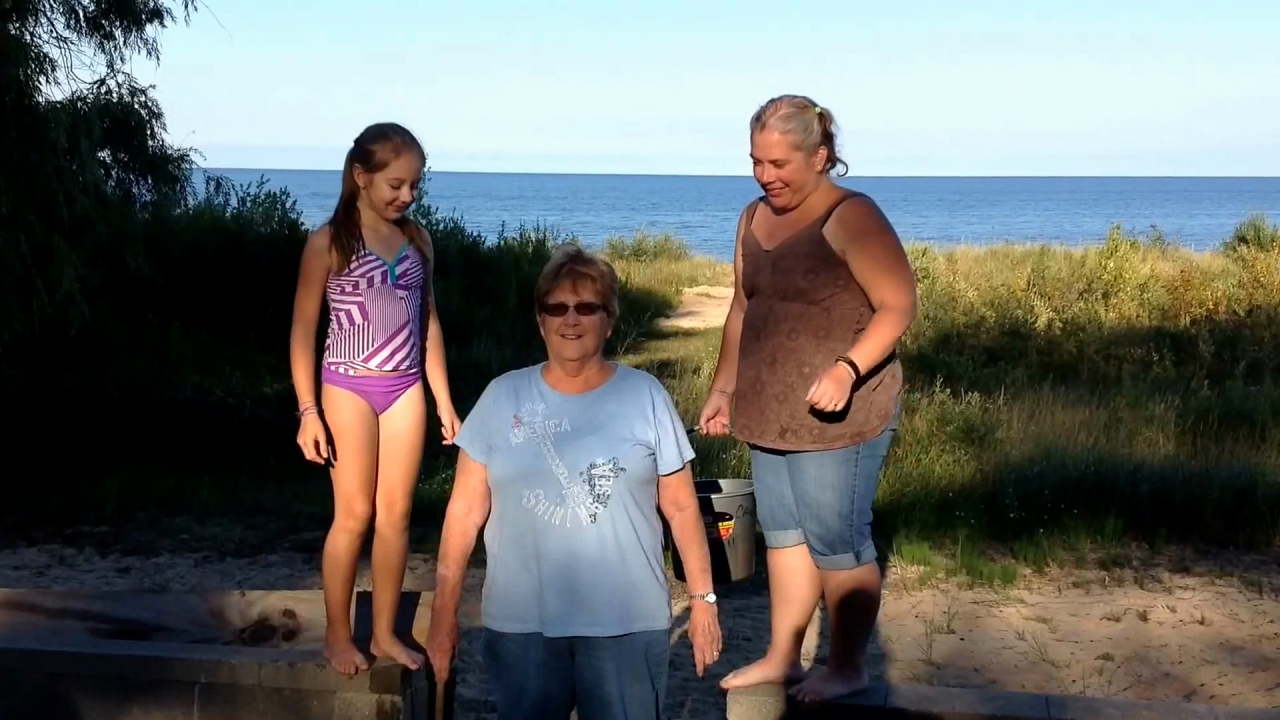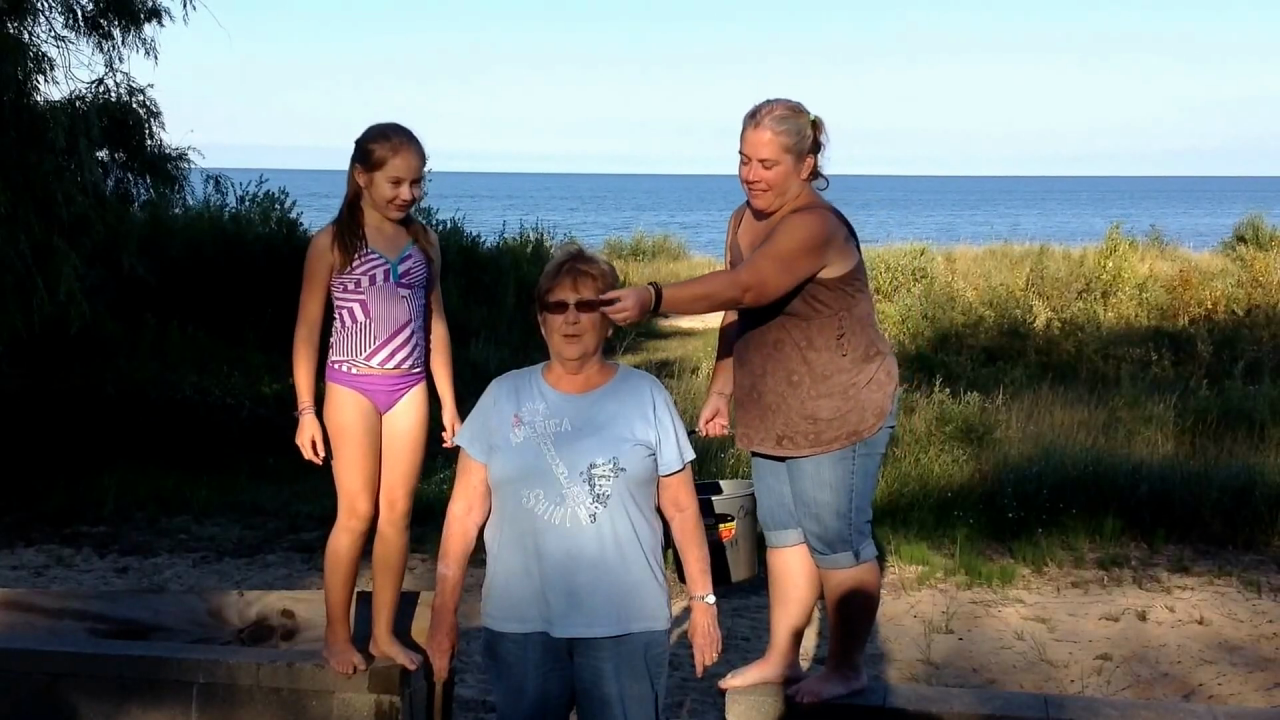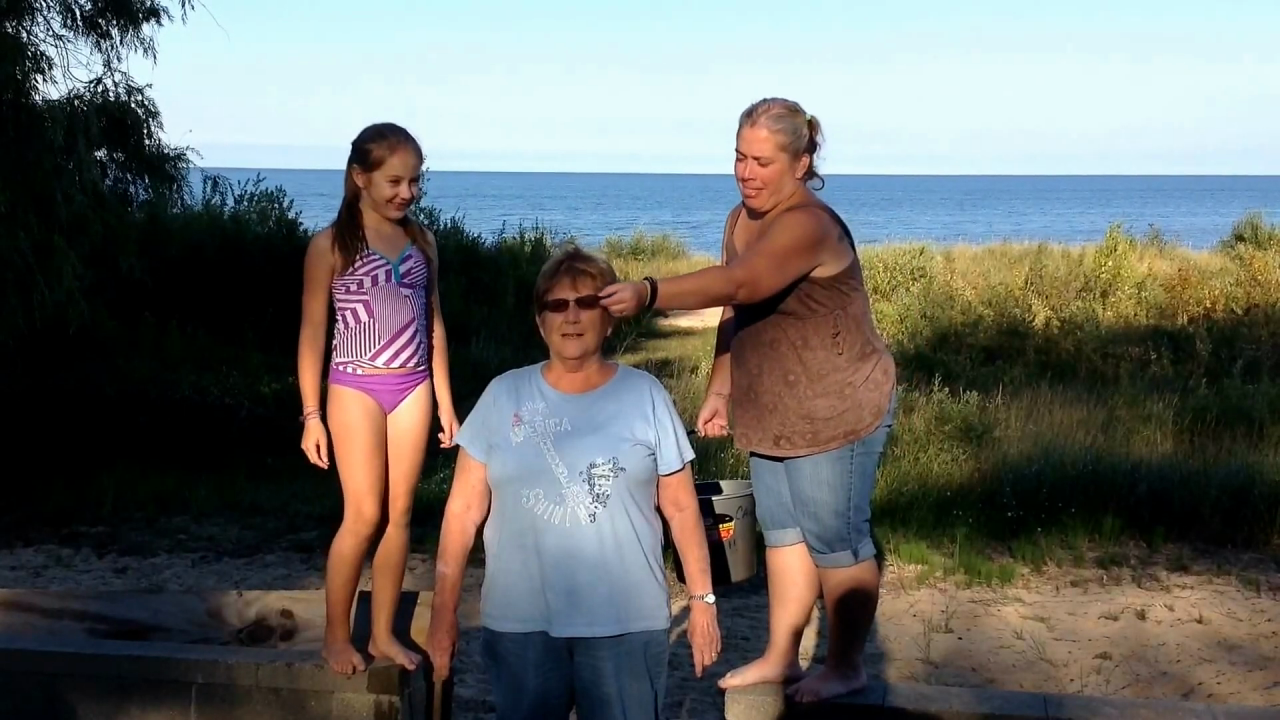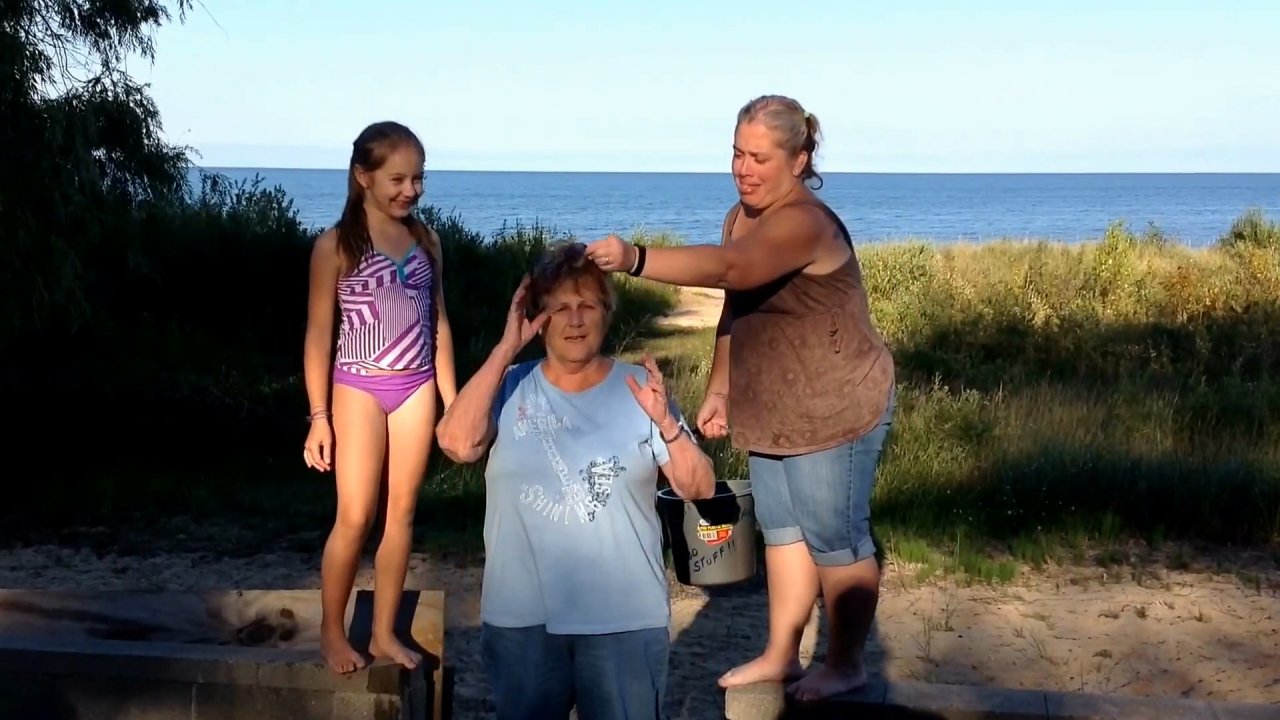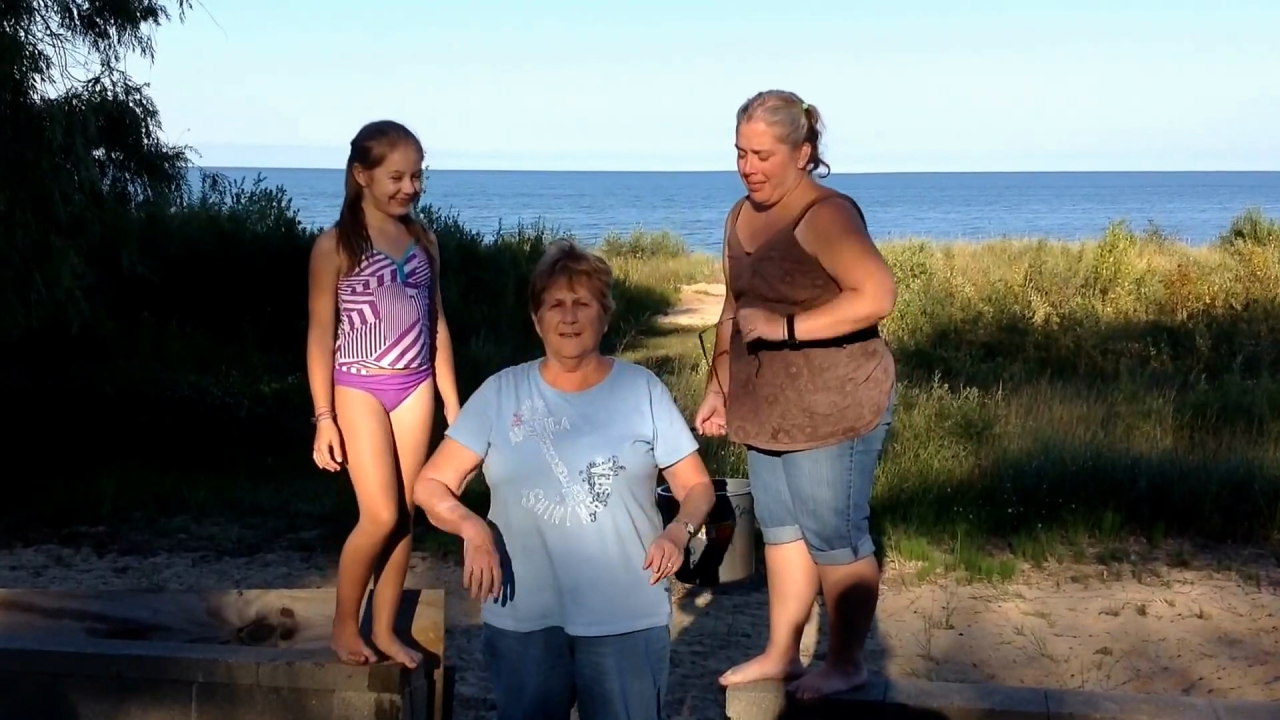
dt=0.7s
person 1, frame 1
left shoulder: (853, 218)
right shoulder: (753, 218)
left elbow: (897, 307)
left wrist: (846, 367)
right wrist: (723, 388)
left hip: (836, 414)
right hip: (772, 411)
left knee: (836, 541)
right knee: (782, 532)
left ankle: (847, 666)
right ankle: (781, 657)
person 1, frame 2
left shoulder: (815, 226)
right shoulder: (743, 221)
left elbow: (742, 288)
left wrist: (652, 298)
right wrist: (721, 389)
left hip: (838, 413)
right hip: (775, 413)
left knee: (836, 540)
right knee: (784, 532)
left ankle: (847, 667)
right ankle: (780, 656)
person 1, frame 3
left shoulder: (810, 225)
right shoulder: (741, 220)
left elbow: (738, 284)
left wrist: (647, 293)
right wrist: (720, 390)
left hip: (836, 411)
right hip: (774, 413)
left knee: (835, 539)
right knee: (783, 532)
left ankle: (846, 666)
right ankle: (780, 656)
person 1, frame 4
left shoulder: (805, 222)
right shoulder: (740, 217)
left elbow: (727, 267)
left wrist: (634, 259)
right wrist: (719, 390)
left hip: (834, 410)
right hip: (773, 411)
left knee: (835, 539)
right knee: (783, 530)
left ankle: (846, 664)
right ankle: (781, 655)
person 1, frame 5
left shoulder: (827, 216)
right shoulder: (741, 217)
left elbow: (875, 297)
left wrist: (787, 327)
right wrist: (718, 389)
left hip: (834, 408)
right hip: (769, 410)
left knee: (836, 538)
right knee: (781, 530)
left ankle: (846, 662)
right ankle: (780, 654)
person 2, frame 1
left shoulder: (417, 240)
right shoulder: (328, 242)
right elbow: (303, 329)
left wrist: (444, 400)
right wrist: (308, 411)
left hip: (405, 390)
right hip: (349, 389)
left knee: (396, 512)
right knee: (354, 513)
left ankle: (385, 633)
right ankle: (338, 635)
person 2, frame 2
left shoulder: (424, 241)
right shoulder: (333, 242)
left elbow: (435, 322)
right elbow: (307, 328)
left wrist: (449, 402)
right wrist: (306, 410)
left hip: (409, 390)
right hip: (352, 388)
left knee: (397, 512)
right knee: (356, 513)
left ankle: (384, 633)
right ankle: (336, 635)
person 2, frame 3
left shoulder: (422, 241)
right shoulder: (331, 245)
right elbow: (312, 332)
left wrist: (445, 400)
right wrist: (311, 415)
left hip: (413, 389)
right hip: (356, 389)
left knee: (400, 513)
right knee: (364, 515)
left ankle: (383, 633)
right ankle: (336, 634)
person 2, frame 4
left shoulder: (426, 240)
right shoulder: (337, 244)
right elbow: (319, 333)
left wrist: (452, 400)
right wrist: (318, 416)
left hip: (416, 389)
right hip: (360, 389)
left knee: (402, 512)
right knee: (355, 516)
left ankle: (384, 633)
right ankle: (332, 631)
person 2, frame 5
left shoulder: (423, 240)
right shoulder: (336, 245)
right elbow: (320, 335)
left wrist: (452, 400)
right wrist: (324, 418)
left hip: (415, 389)
right hip: (360, 388)
left knee: (406, 513)
right knee: (380, 515)
left ankle: (385, 630)
right ankle: (344, 626)
person 3, frame 1
left shoulder: (646, 396)
right shoulder: (502, 397)
left elbow: (681, 507)
right elbow: (465, 511)
left wrist: (702, 598)
right wrist: (444, 613)
left hip: (627, 623)
right hip: (520, 623)
person 3, frame 2
left shoulder: (646, 395)
right shoulder: (503, 396)
left elbow: (681, 508)
right elbow: (466, 510)
left wrist: (702, 599)
right wrist: (444, 611)
left hip: (627, 623)
right hip: (520, 623)
person 3, frame 3
left shoulder: (645, 394)
right shoulder: (503, 395)
left elbow: (681, 505)
right elbow: (464, 506)
left wrist: (702, 597)
right wrist: (444, 609)
left hip: (625, 620)
right hip: (520, 620)
person 3, frame 4
left shoulder: (638, 387)
right shoulder: (510, 387)
left elbow: (699, 487)
right elbow: (456, 442)
left wrist: (666, 422)
right wrist: (507, 346)
left hip: (624, 617)
right hip: (522, 616)
person 3, frame 5
left shoulder: (642, 389)
right shoulder: (500, 393)
left elbow: (696, 485)
right elbow: (431, 484)
left wrist: (679, 531)
right wrist: (473, 530)
left hip: (625, 617)
right hip: (523, 618)
